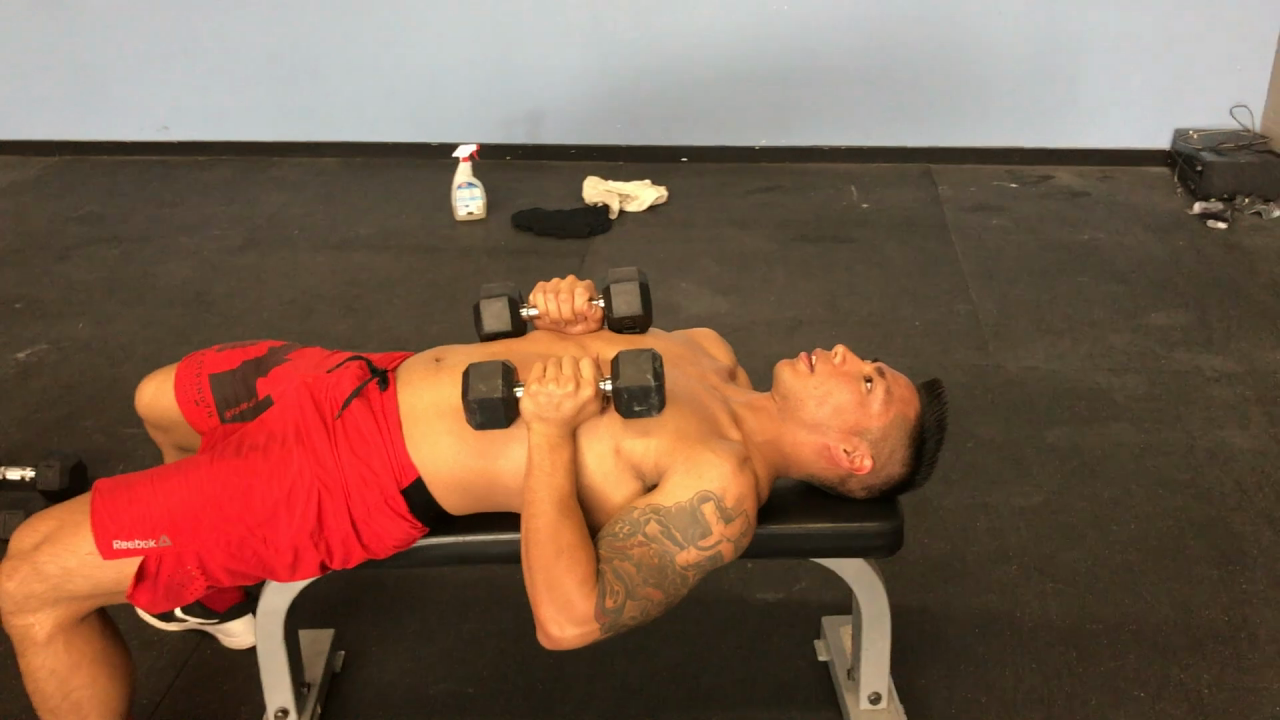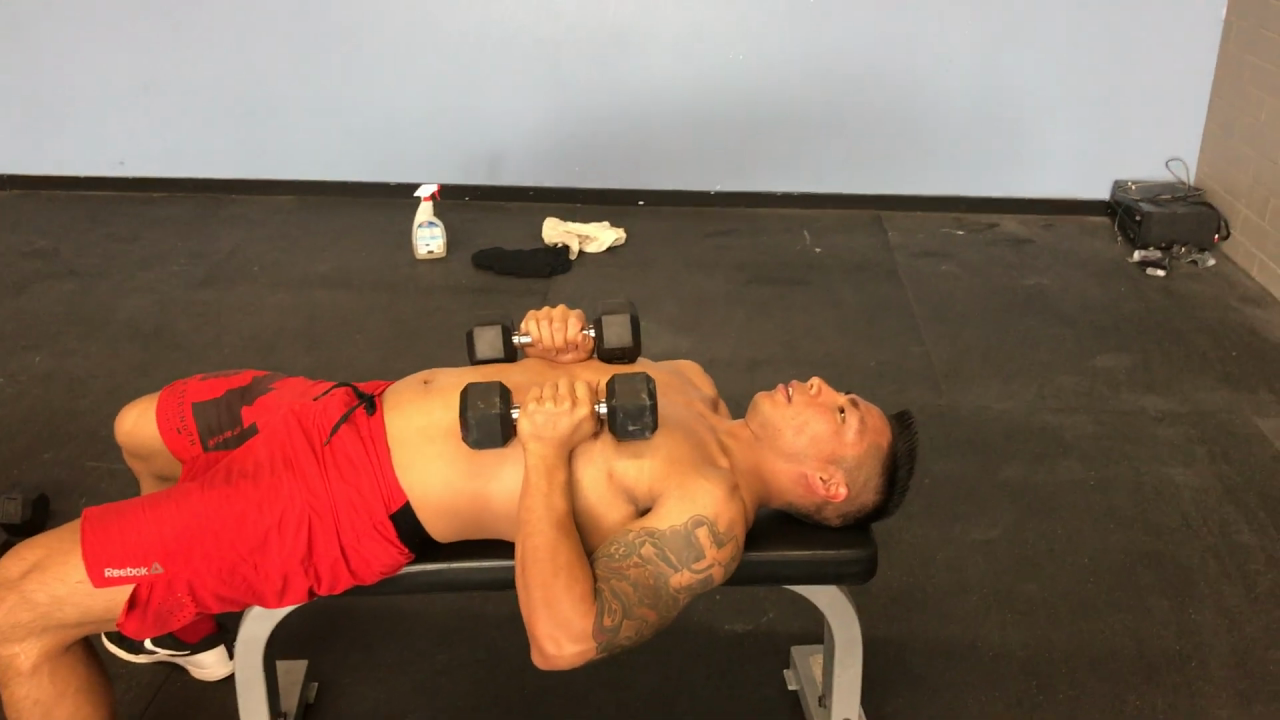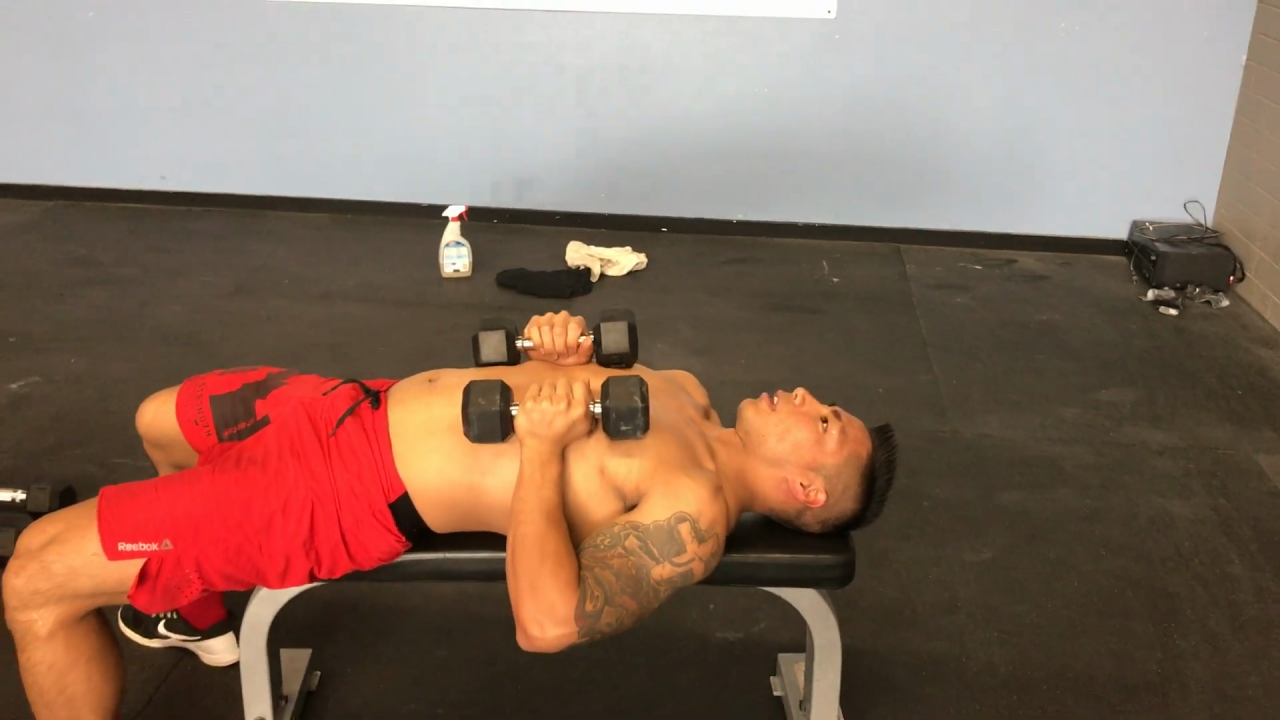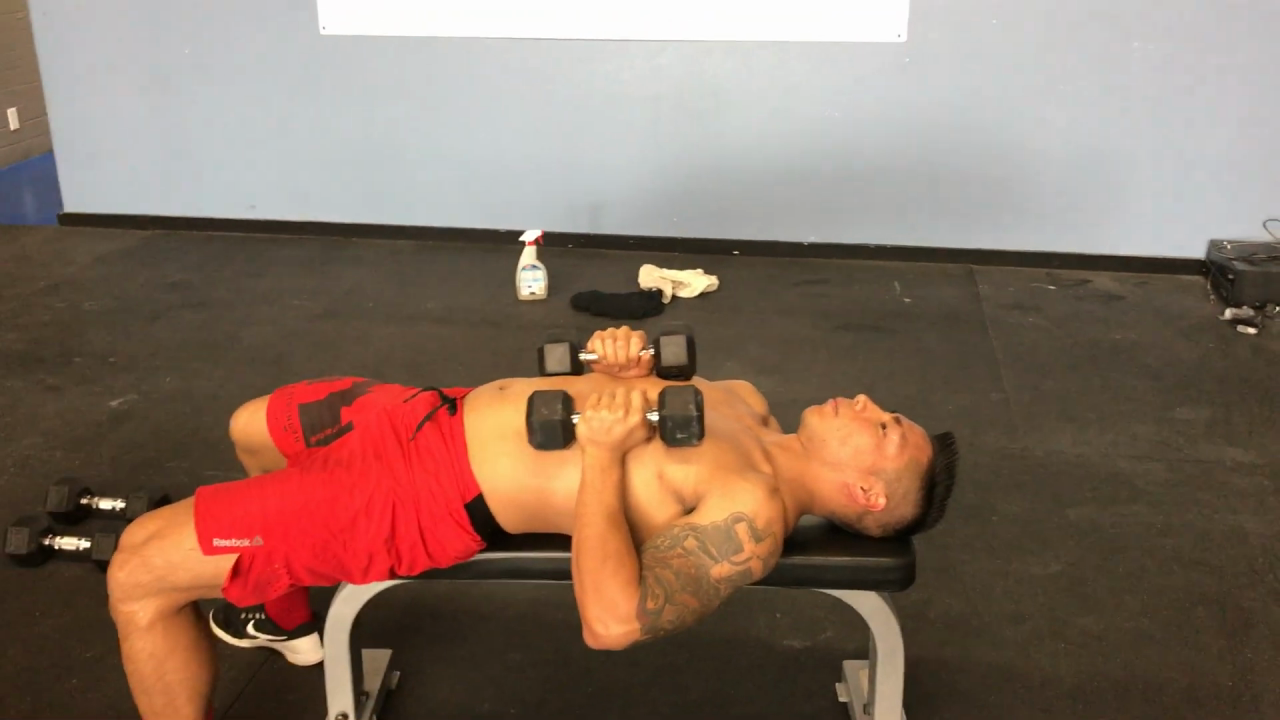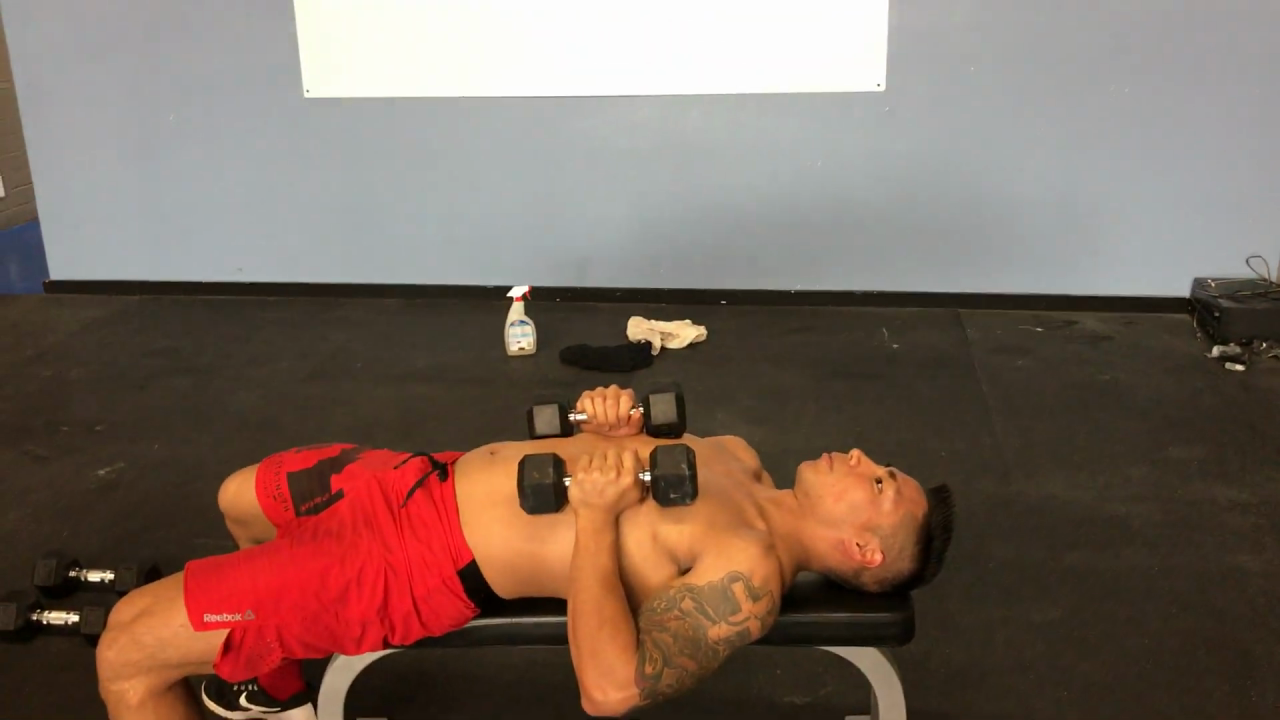
dt=1s
person 1, frame 1
left shoulder: (722, 491)
right shoulder: (712, 355)
left elbow: (567, 618)
right elbow: (606, 354)
left wrist: (550, 428)
right wrist: (566, 312)
left hip: (364, 477)
right knee: (160, 399)
right ankle: (213, 590)
person 1, frame 2
left shoulder: (710, 517)
right shoulder: (693, 384)
left elbow: (561, 639)
left wrist: (546, 450)
right wrist: (557, 345)
left hip: (351, 503)
right knee: (142, 431)
right ankle: (180, 623)
person 1, frame 3
left shoulder: (695, 515)
right shoulder: (684, 394)
left elbow: (546, 621)
right elbow: (580, 390)
left wrist: (541, 446)
right wrist: (555, 350)
left hip: (354, 494)
right knee: (161, 421)
right ankle: (196, 612)
person 1, frame 4
left shoulder: (752, 517)
right shoulder: (746, 403)
left elbow: (610, 621)
left wrist: (603, 452)
right wrist: (620, 362)
left hip: (429, 494)
left knee: (140, 569)
right knee: (252, 429)
right ankle: (283, 614)
person 1, frame 5
left shoulder: (749, 575)
right shoulder: (739, 460)
left wrist: (596, 516)
right wrist: (609, 428)
left hip: (423, 562)
left knee: (129, 646)
right knee: (242, 498)
